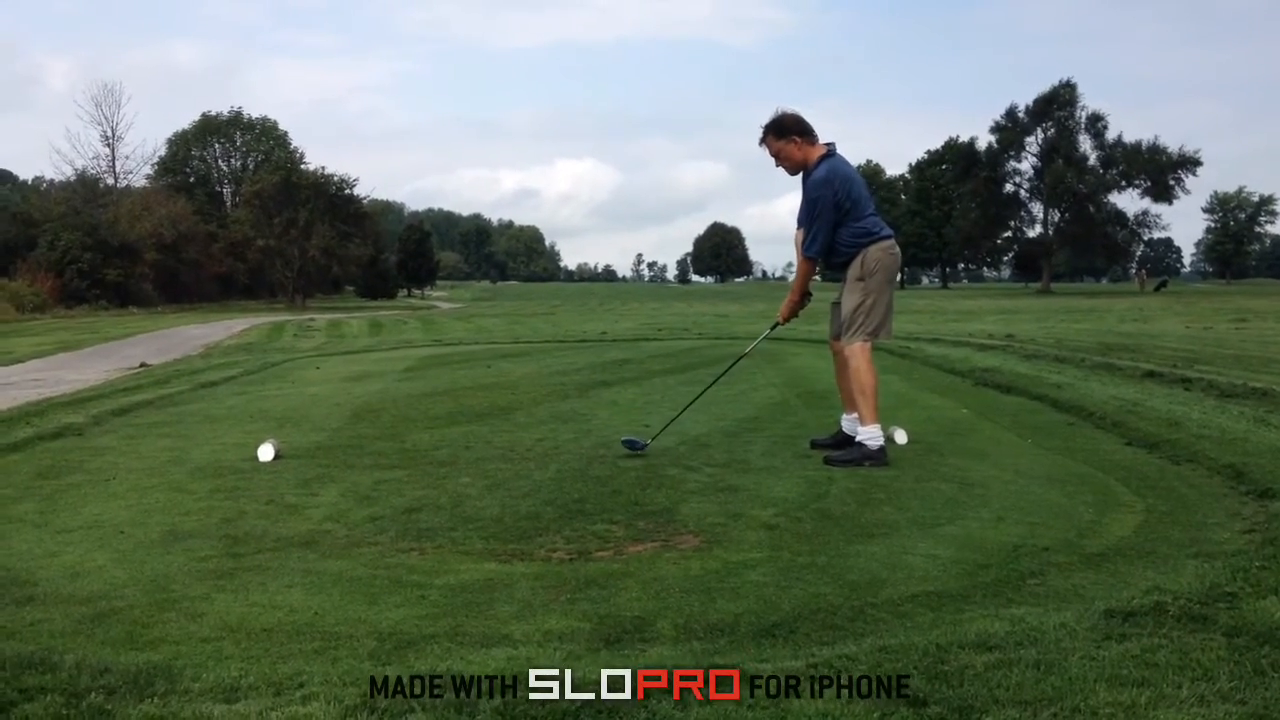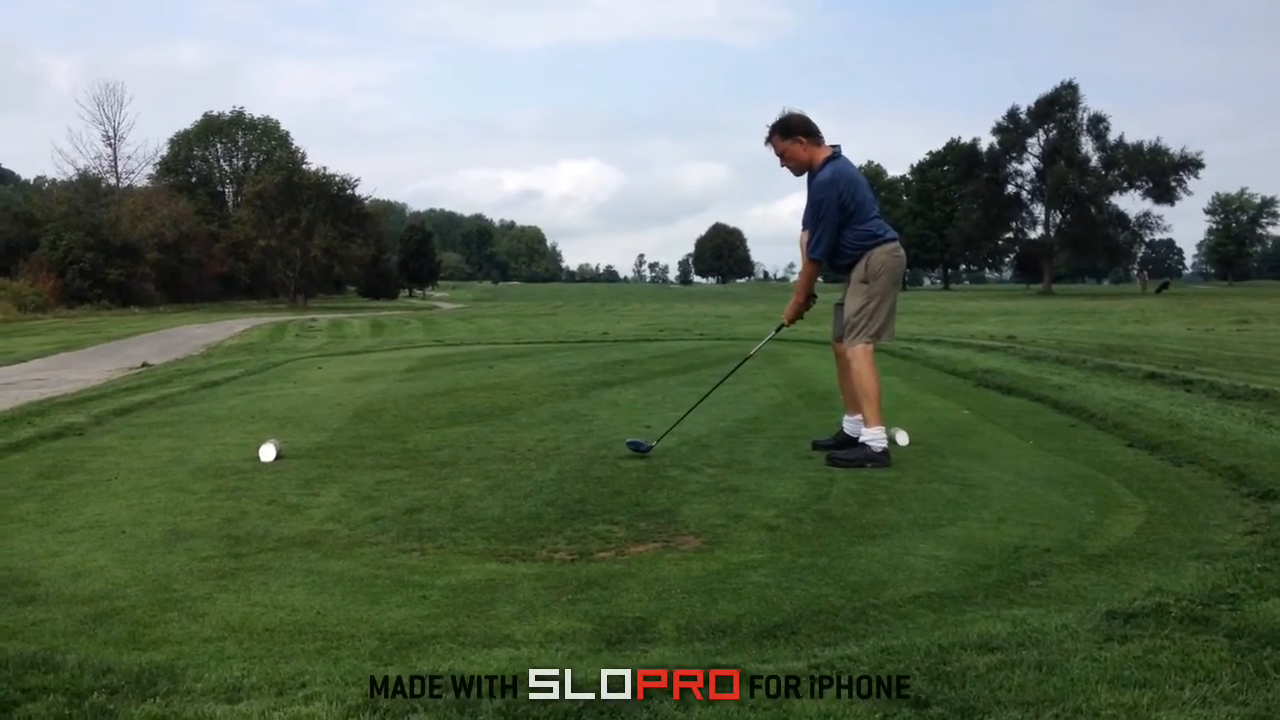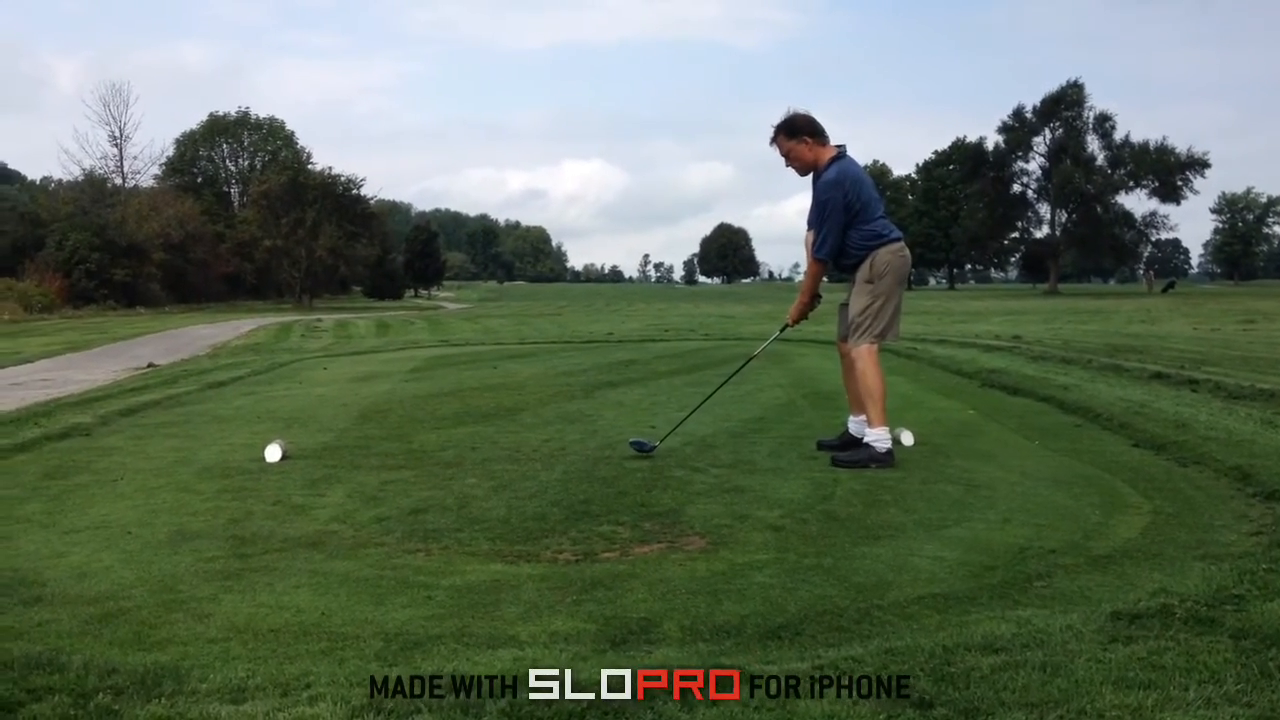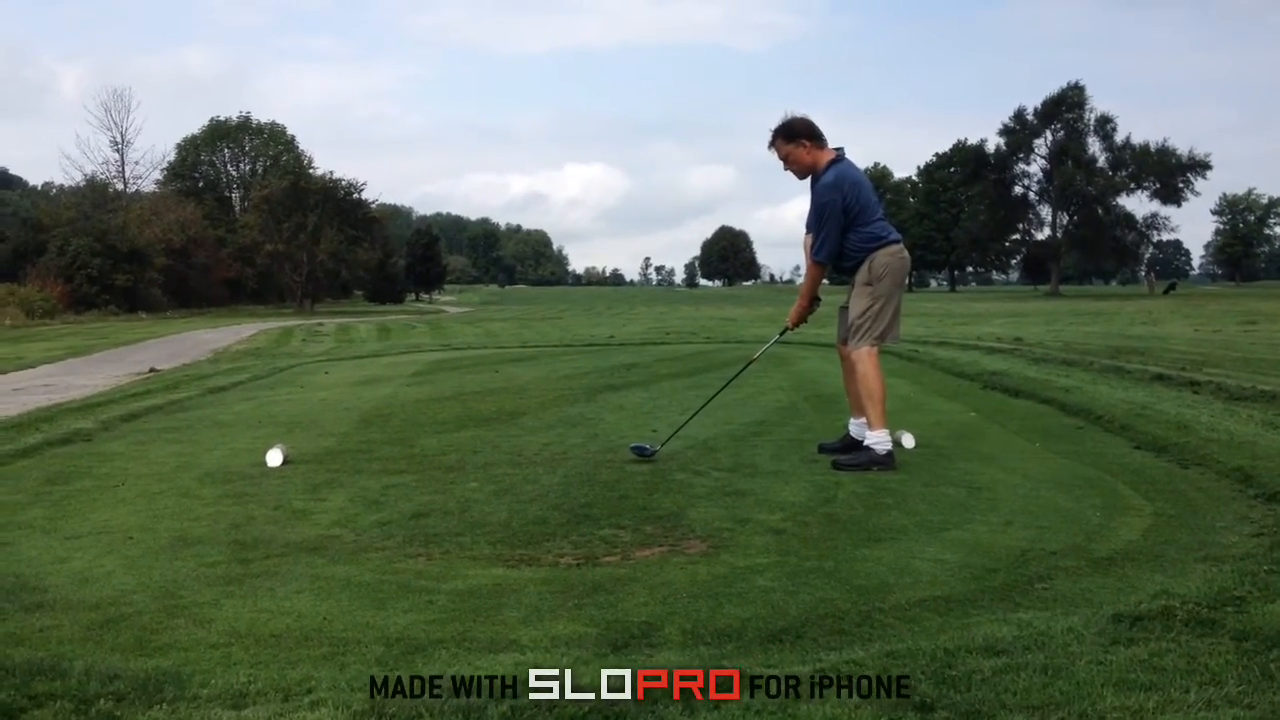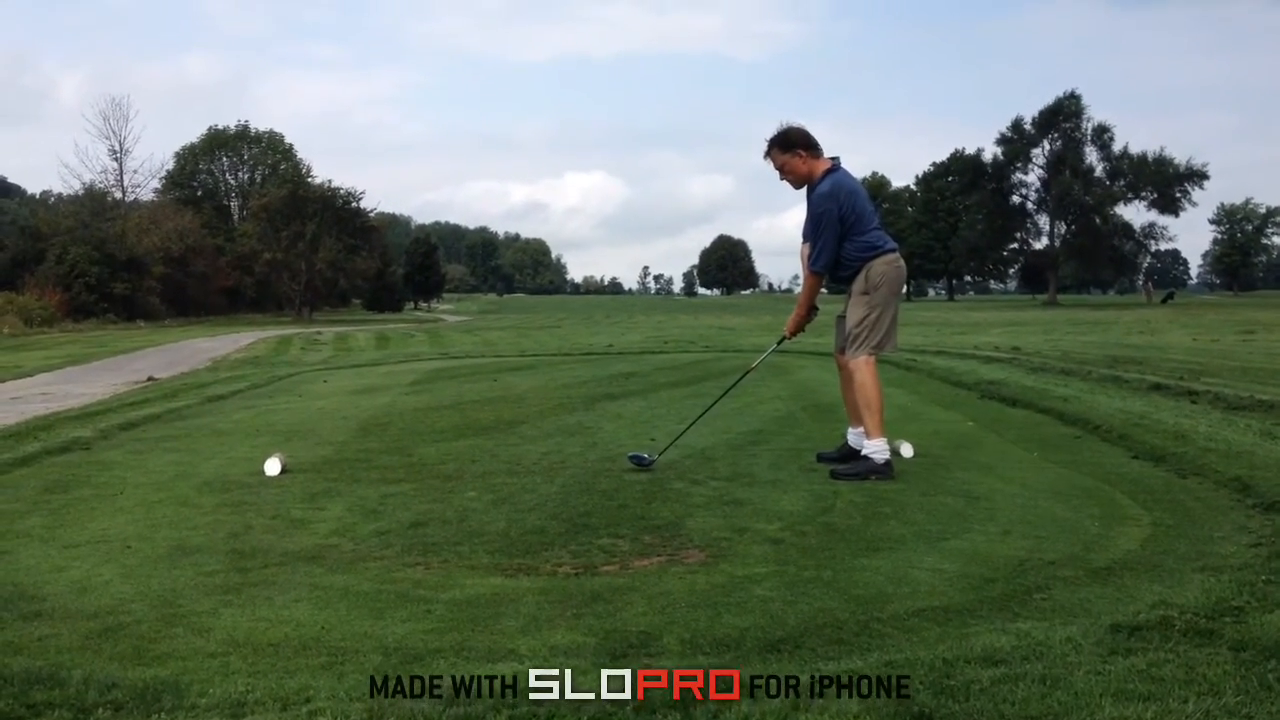
dt=0.2s
person 1, frame 1
left shoulder: (822, 179)
right shoulder: (822, 168)
left elbow: (813, 248)
right elbow: (804, 231)
left wrist: (794, 297)
right wrist: (801, 286)
left hip: (871, 258)
right hip: (861, 260)
left knee: (856, 344)
right knee: (839, 343)
left ankle: (871, 442)
right ankle: (851, 428)
person 1, frame 2
left shoulder: (827, 181)
right shoulder: (827, 169)
left elbow: (818, 250)
right elbow: (809, 232)
left wrist: (799, 299)
right wrist: (805, 287)
left hip: (875, 261)
right hip: (865, 262)
left knee: (858, 346)
right knee: (842, 345)
left ankle: (874, 443)
right ankle: (853, 429)
person 1, frame 3
left shoulder: (832, 181)
right shoulder: (833, 169)
left elbow: (824, 250)
right elbow: (815, 233)
left wrist: (804, 299)
right wrist: (810, 287)
left hip: (881, 260)
right hip: (870, 261)
left knee: (863, 346)
right knee: (847, 344)
left ankle: (879, 443)
right ankle: (858, 429)
person 1, frame 4
left shoulder: (831, 184)
right shoulder: (831, 172)
left elbow: (823, 253)
right elbow: (813, 235)
left wrist: (803, 303)
right wrist: (809, 290)
left hip: (879, 263)
right hip: (870, 264)
left knee: (863, 348)
right knee: (847, 346)
left ankle: (879, 445)
right ankle: (859, 432)
person 1, frame 5
left shoulder: (827, 193)
right shoulder: (827, 181)
left elbow: (820, 263)
right elbow: (810, 245)
left wrist: (801, 311)
right wrist: (807, 300)
left hip: (876, 272)
right hip: (866, 273)
left knee: (860, 357)
right knee: (844, 356)
left ankle: (877, 455)
right ankle: (857, 442)
